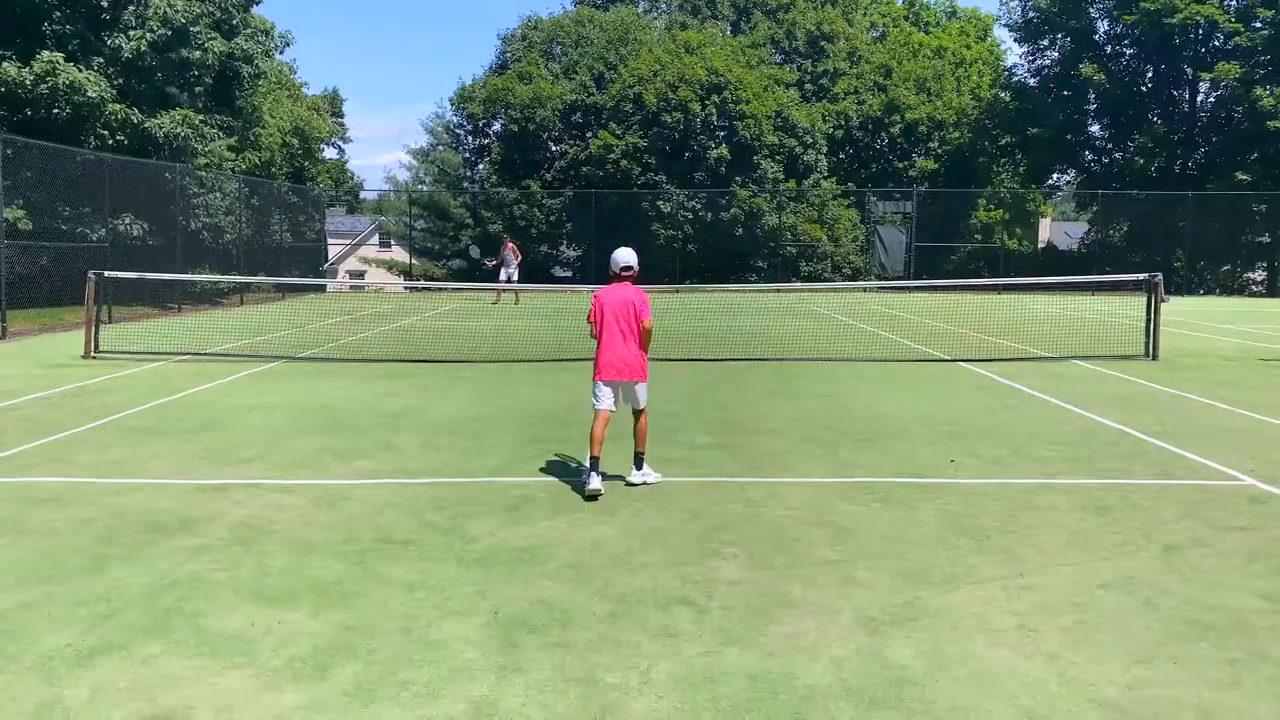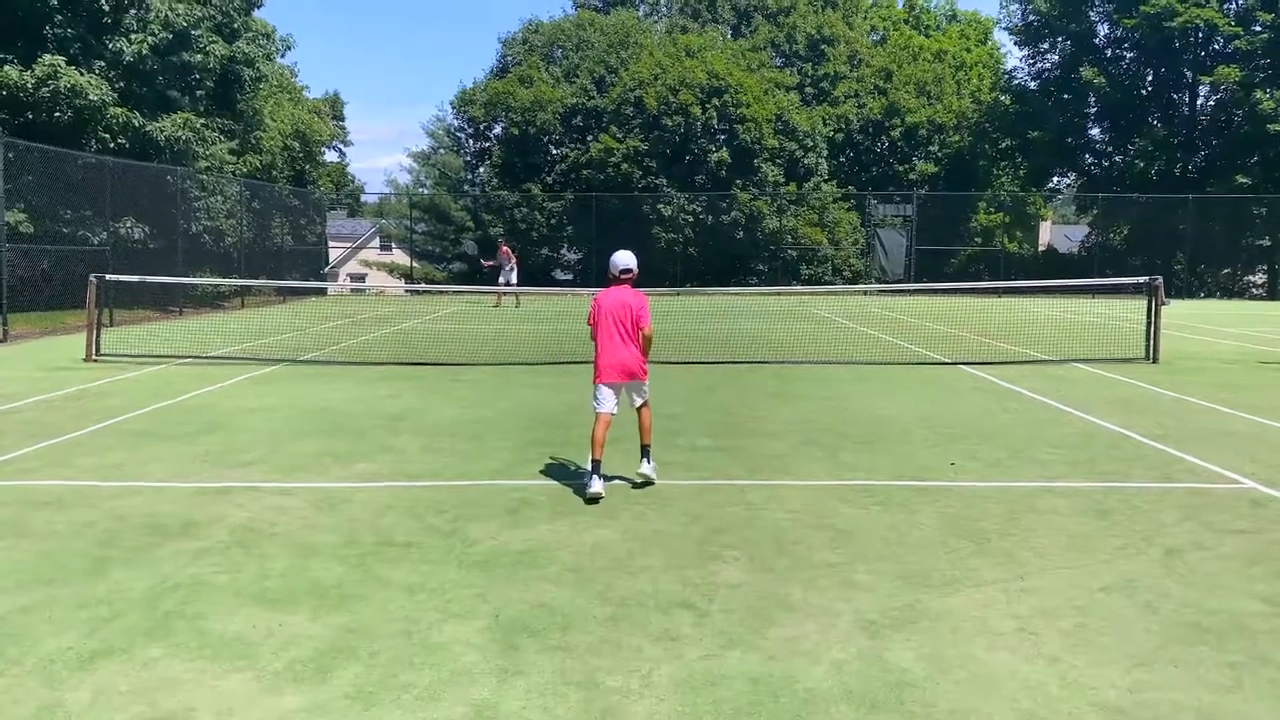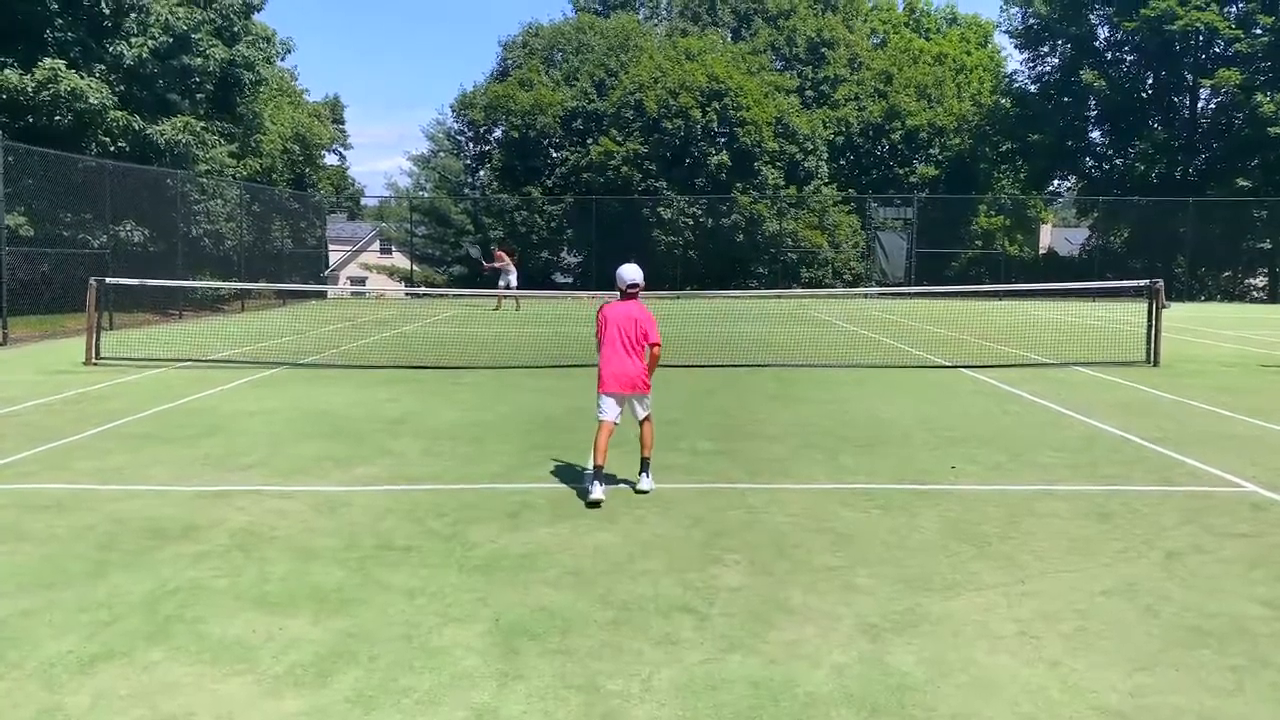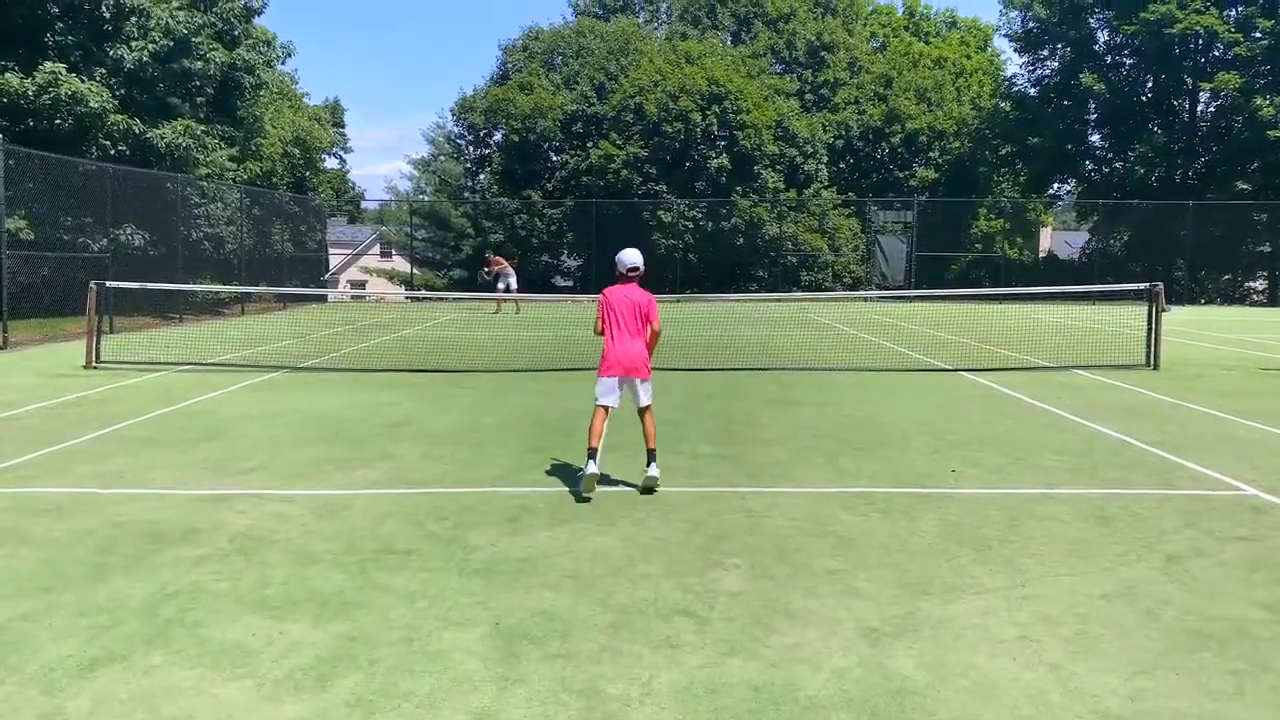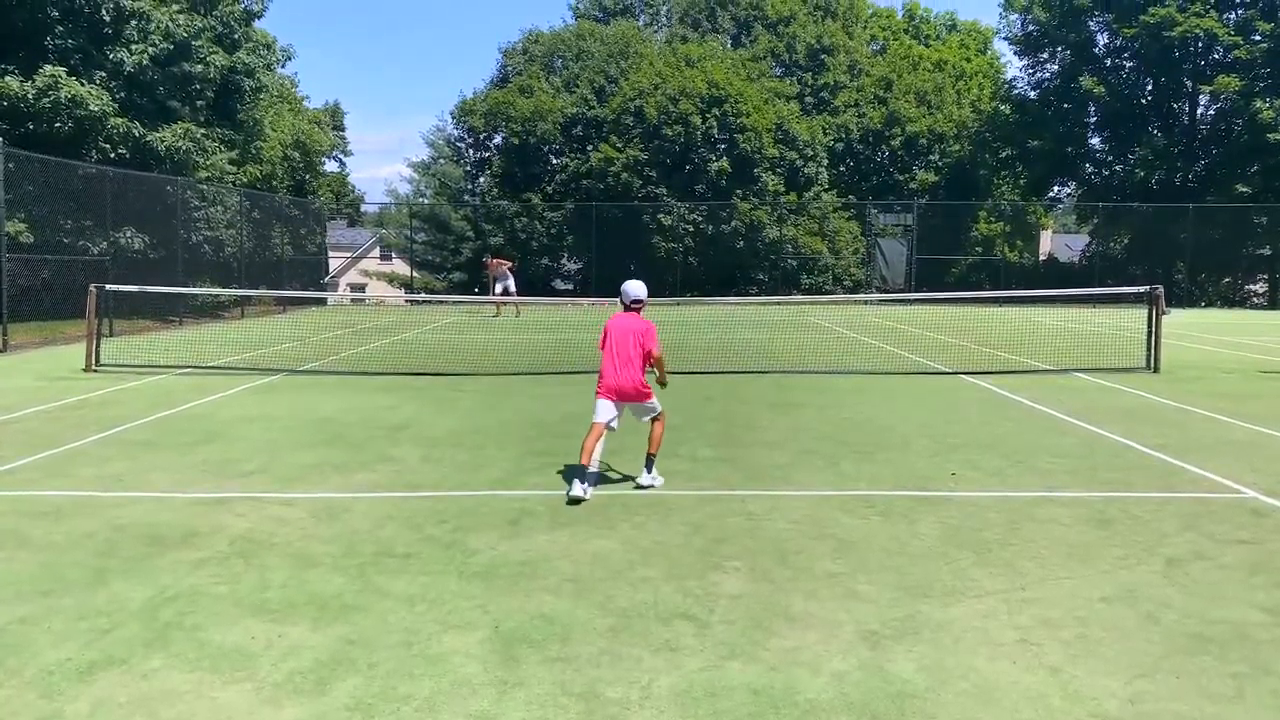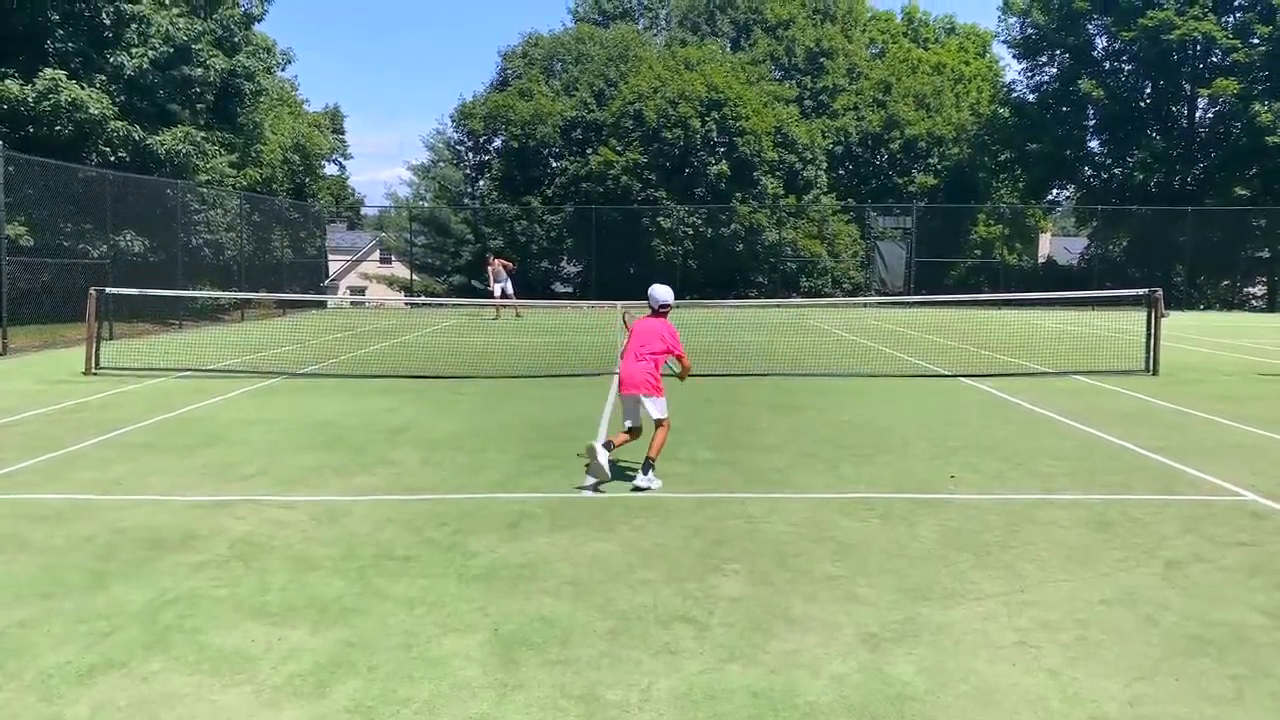
dt=0.2s
person 1, frame 1
left shoulder: (600, 295)
right shoulder: (638, 298)
left elbow: (594, 333)
right elbow: (646, 326)
right wrist: (641, 356)
left hip: (604, 368)
right hip: (632, 365)
left knee: (602, 415)
right knee: (640, 412)
left ankle: (594, 475)
right ankle: (639, 469)
person 1, frame 2
left shoulder: (599, 298)
right shoulder: (638, 298)
left elbow: (594, 336)
right elbow: (647, 333)
right wrist: (644, 357)
left hip: (606, 366)
right hip: (633, 365)
left knee: (603, 418)
right knee: (643, 406)
left ankle: (595, 477)
right ankle: (646, 461)
person 1, frame 3
left shoulder: (606, 311)
right shoulder: (644, 313)
left elbow: (600, 347)
right elbow: (655, 351)
right wrist: (648, 373)
left hip: (609, 377)
right hip: (636, 377)
left knee: (605, 427)
right knee: (645, 421)
left ankle: (596, 483)
right ankle: (645, 475)
person 1, frame 4
left shoulder: (607, 294)
right shoulder: (647, 297)
left elbow: (598, 330)
right elbow: (656, 329)
right wrist: (648, 353)
left hip: (612, 361)
right hip: (638, 361)
left knee: (601, 410)
right knee: (646, 411)
left ankle: (592, 462)
right ankle: (651, 465)
person 1, frame 5
left shoulder: (611, 323)
right shoulder: (646, 326)
right elbow: (656, 355)
right wrist: (662, 375)
left hip: (608, 385)
right hip: (635, 385)
left knee: (596, 429)
right knee: (658, 417)
left ankle: (580, 481)
right ankle: (648, 472)
person 1, frame 6
left shoulder: (637, 324)
right shoulder: (669, 330)
right elbow: (685, 363)
right wrist: (684, 374)
left hip: (626, 379)
right hip: (647, 381)
left knee: (633, 431)
right knee: (662, 425)
left ankle: (603, 447)
right ankle: (645, 474)
